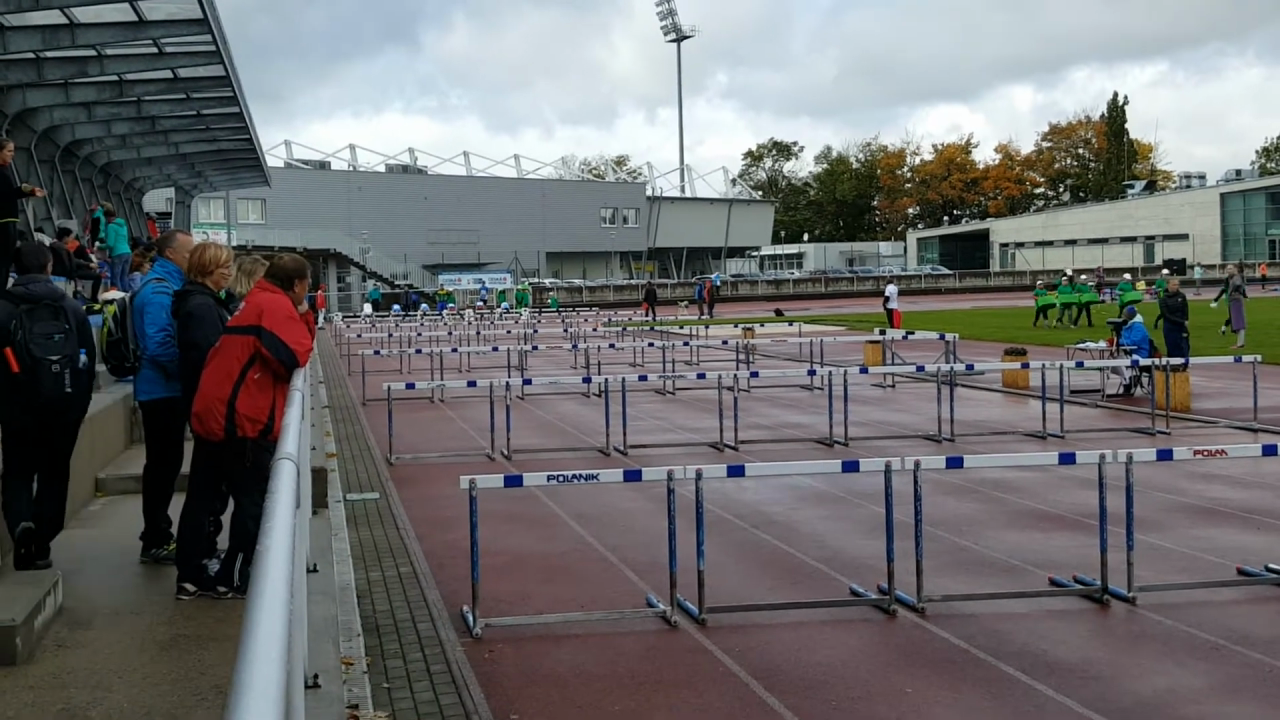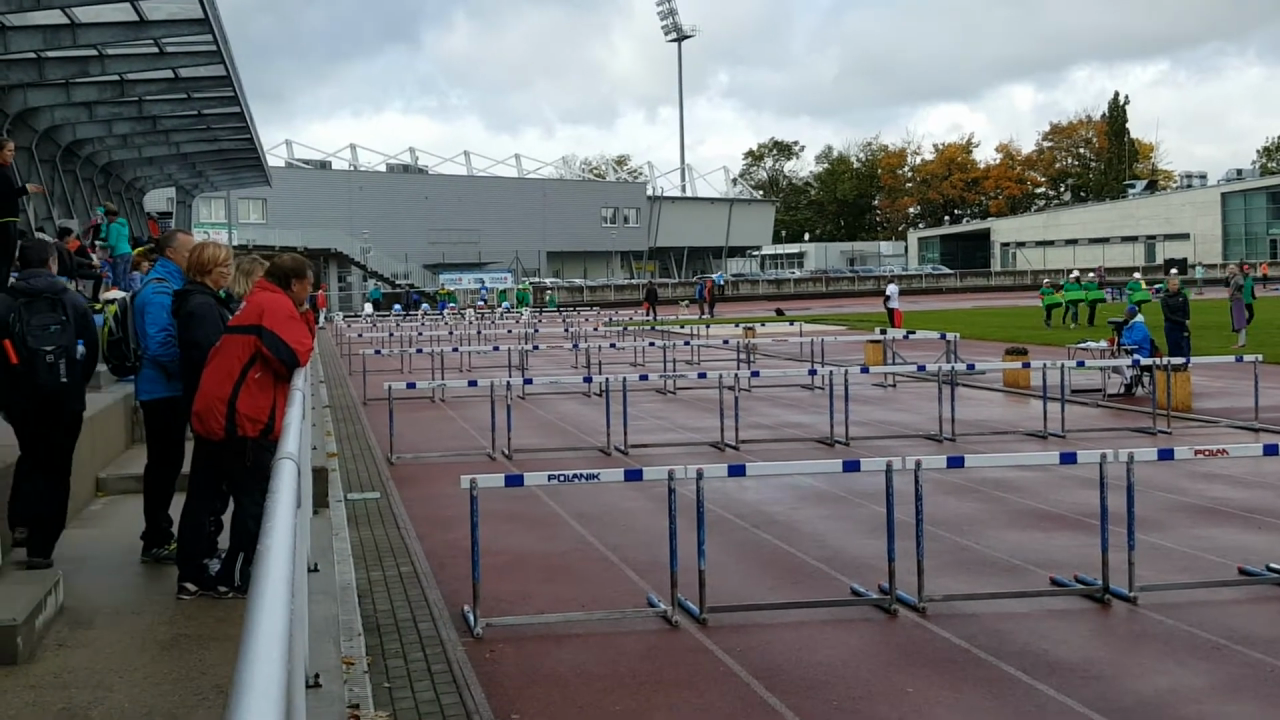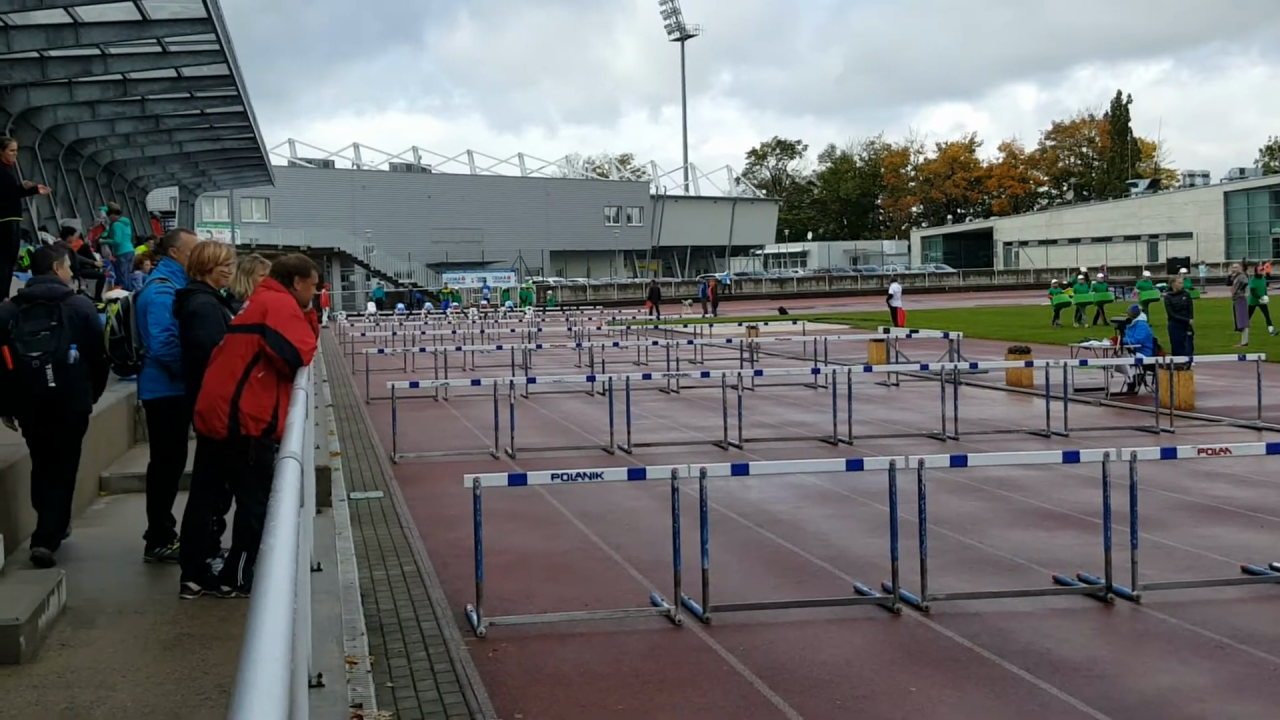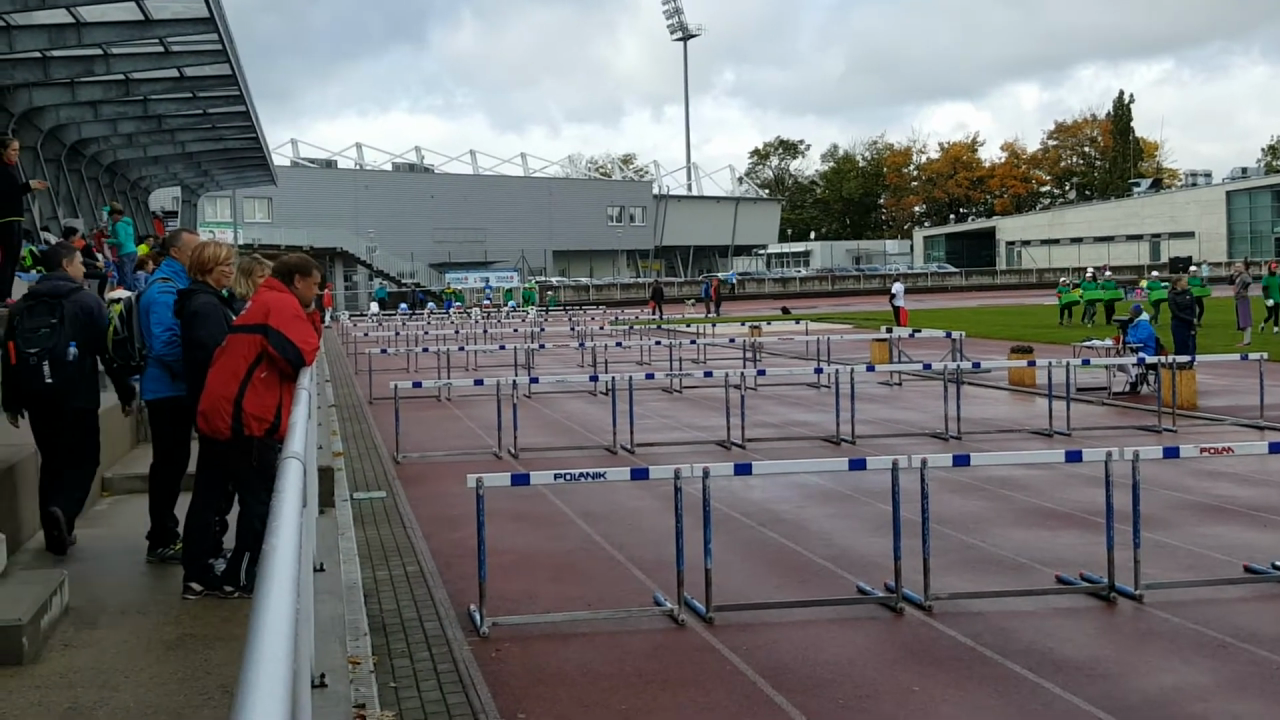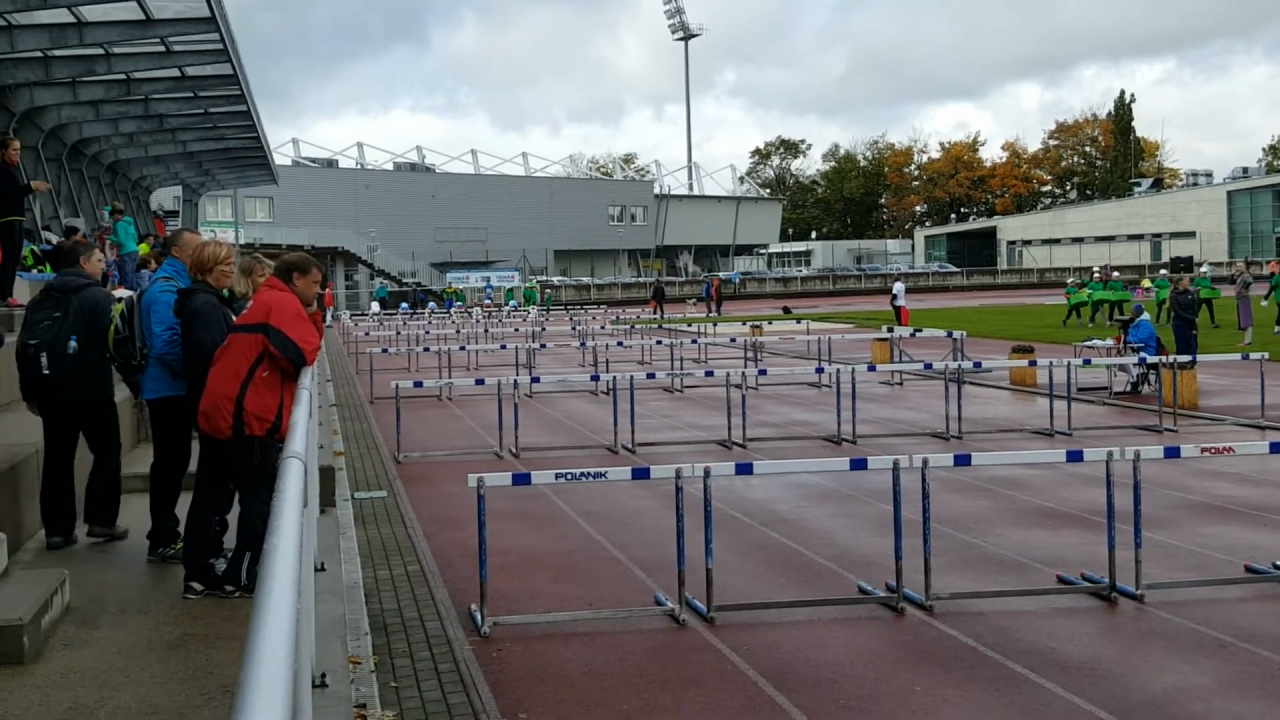
dt=0.2s
person 1, frame 1
left shoulder: (209, 302)
right shoulder: (201, 307)
right elbow: (209, 359)
left knee: (212, 483)
right knee: (206, 486)
left ankle: (203, 555)
right ankle: (191, 573)
person 1, frame 2
left shoulder: (209, 302)
right shoulder: (201, 306)
right elbow: (210, 358)
left knee: (212, 482)
right knee: (206, 485)
left ankle: (204, 555)
right ankle: (192, 573)
person 1, frame 3
left shoulder: (211, 301)
right shoulder: (203, 306)
right elbow: (212, 358)
left knee: (216, 481)
right knee: (209, 484)
left ankle: (207, 554)
right ankle: (195, 573)
person 1, frame 4
left shoulder: (213, 301)
right shoulder: (205, 305)
right elbow: (213, 358)
left knee: (218, 481)
right knee: (212, 484)
left ankle: (210, 554)
right ankle: (198, 571)
person 1, frame 5
left shoulder: (214, 301)
right shoulder: (204, 305)
right elbow: (212, 358)
left knee: (219, 481)
right knee: (213, 484)
left ankle: (211, 555)
right ankle: (199, 570)
person 2, frame 1
left shoulder: (258, 302)
right shoulder: (276, 306)
left elbow: (289, 350)
right elbow: (294, 358)
left wrist: (303, 317)
right wrist: (303, 318)
left hip: (219, 414)
right hip: (242, 419)
left knee: (234, 498)
right knee: (253, 501)
left ankle: (196, 575)
right ankle: (232, 580)
person 2, frame 2
left shoulder: (258, 302)
right shoulder: (277, 306)
left elbow: (291, 350)
right elbow: (294, 358)
left wrist: (304, 317)
right wrist: (303, 319)
left hip: (219, 413)
right hip: (242, 419)
left knee: (230, 497)
right knee: (253, 502)
left ankle: (202, 575)
right ankle: (233, 580)
person 2, frame 3
left shoulder: (262, 301)
right shoulder: (280, 305)
left elbow: (283, 351)
right elbow: (297, 357)
left wrist: (308, 317)
right wrist: (307, 320)
left hip: (221, 412)
right hip: (245, 417)
right knee: (256, 501)
right ankle: (235, 579)
person 2, frame 4
left shoulder: (264, 301)
right shoulder: (283, 305)
right elbow: (300, 357)
left wrist: (311, 316)
right wrist: (309, 320)
left hip: (222, 412)
right hip: (248, 417)
left knee: (234, 496)
right knee: (259, 501)
left ankle: (200, 575)
right ankle: (238, 579)
person 2, frame 5
left shoulder: (266, 301)
right shoulder: (285, 304)
right elbow: (302, 356)
left wrist: (312, 316)
right wrist: (312, 318)
left hip: (223, 412)
right hip: (249, 418)
right knee: (260, 501)
left ankle: (199, 575)
right ankle: (239, 579)
person 3, frame 1
left shoulder: (168, 285)
right shoulder: (160, 291)
right elbow: (160, 346)
left wrist: (187, 374)
left hip: (166, 389)
right hip: (162, 390)
left knee: (166, 462)
right knee: (163, 464)
left ankle: (158, 534)
right ankle: (155, 542)
person 3, frame 2
left shoulder: (169, 285)
right shoulder: (161, 291)
right elbow: (161, 346)
left wrist: (187, 374)
left hip: (167, 389)
right hip: (164, 390)
left knee: (166, 462)
right knee: (164, 464)
left ankle: (159, 534)
right ankle: (156, 542)
person 3, frame 3
left shoulder: (172, 284)
right shoulder: (163, 290)
right elbow: (164, 345)
left hip: (170, 388)
right hip: (167, 389)
left knee: (170, 462)
right knee: (167, 463)
left ankle: (163, 533)
right ankle: (159, 541)
person 3, frame 4
left shoulder: (175, 284)
right shoulder: (166, 290)
right elbow: (166, 346)
left hip: (172, 388)
right hip: (169, 389)
left knee: (172, 462)
right knee: (169, 463)
left ankle: (165, 534)
right ankle: (161, 542)
person 3, frame 5
left shoulder: (178, 284)
right shoulder: (168, 289)
right elbow: (167, 345)
left hip: (174, 388)
right hip: (170, 388)
left knee: (173, 461)
right knee: (170, 463)
left ankle: (166, 533)
right ankle: (162, 541)
person 4, frame 1
right shoulder: (72, 308)
right elbow: (89, 361)
right wrist: (81, 404)
right hip: (64, 409)
right knee: (53, 476)
right ankle: (39, 550)
person 4, frame 2
right shoulder: (74, 302)
right elbow: (91, 352)
right hip: (66, 401)
left knee: (29, 461)
right knee: (56, 471)
right ankle: (40, 548)
person 4, frame 3
right shoulder: (79, 305)
right elbow: (99, 356)
right wrist: (93, 392)
left hip: (28, 402)
right hip: (70, 402)
left knee: (43, 464)
right knee: (63, 469)
left ankle: (51, 531)
right ankle: (44, 542)
person 4, frame 4
right shoulder: (86, 302)
right elbow: (110, 350)
right wrist: (126, 393)
left hip: (38, 398)
right hip: (78, 397)
left knee: (52, 461)
right knee: (84, 462)
left ankle: (55, 529)
right ankle: (61, 512)
person 4, frame 5
left shoulder: (42, 299)
right shoulder: (99, 296)
left elbow: (25, 347)
left wrist: (29, 392)
left hip: (51, 390)
right hip: (91, 390)
left knee: (57, 458)
right knee: (107, 454)
left ankle: (58, 530)
right ankle: (101, 521)
